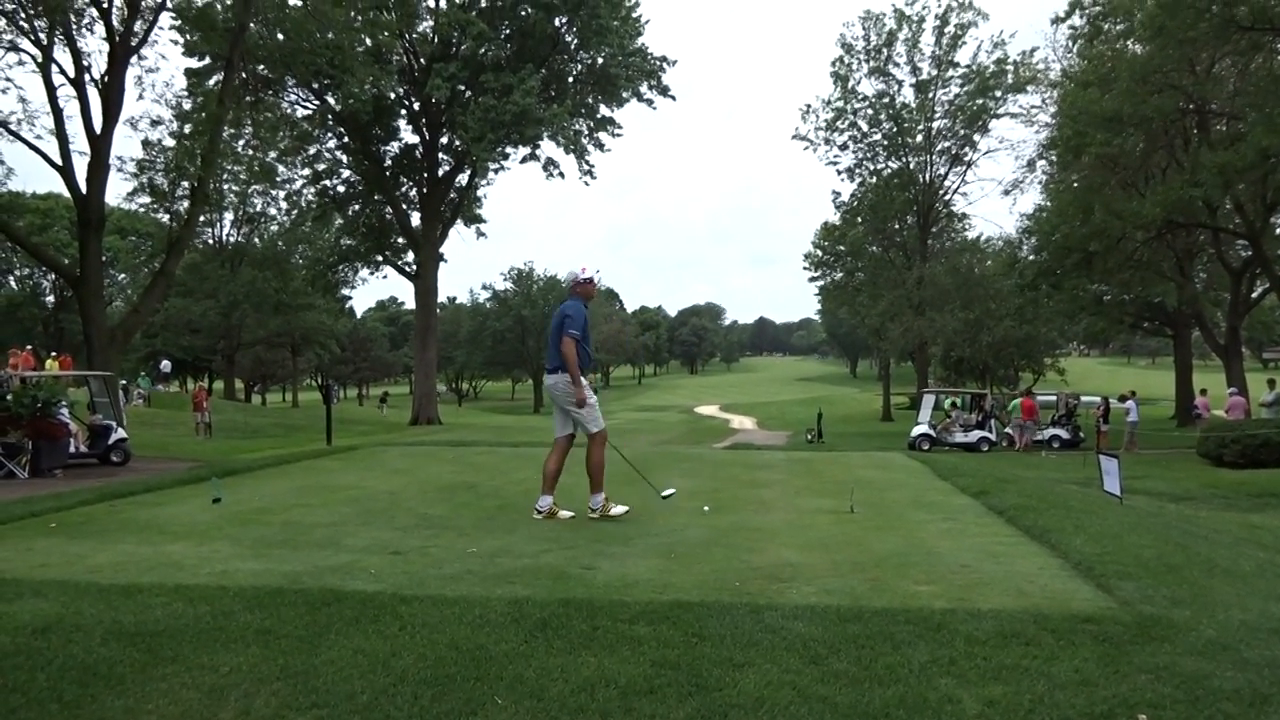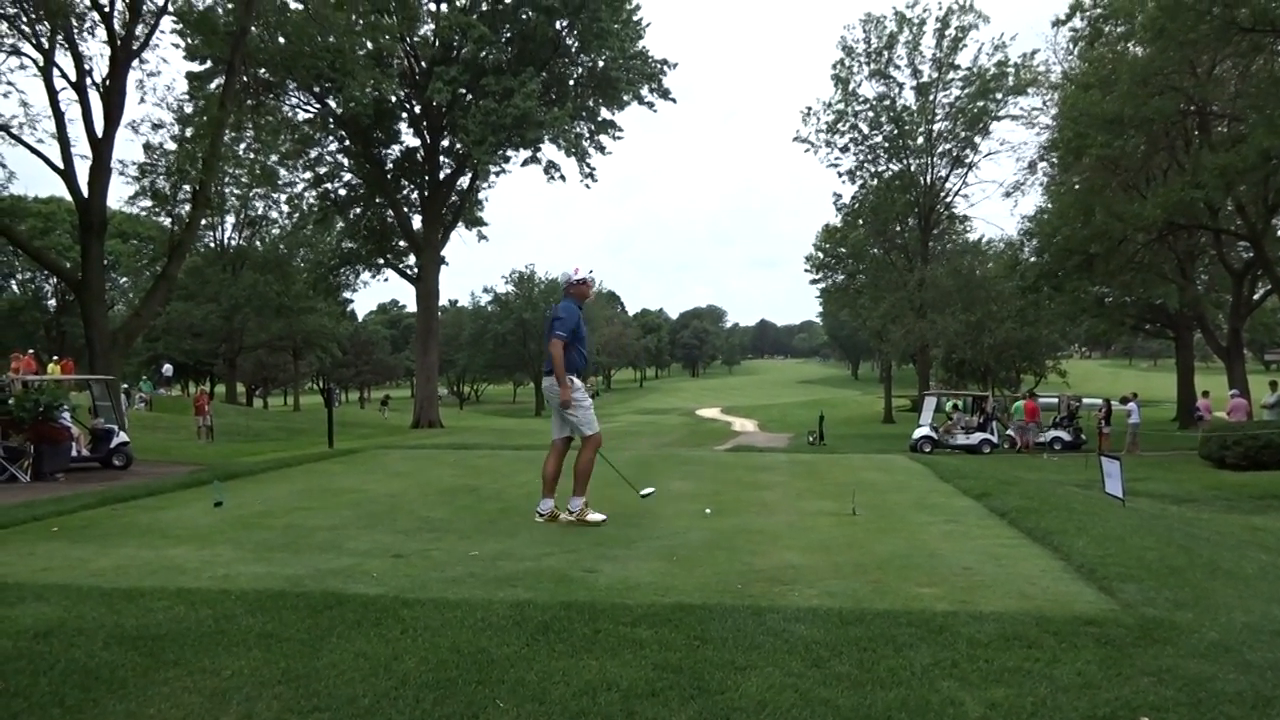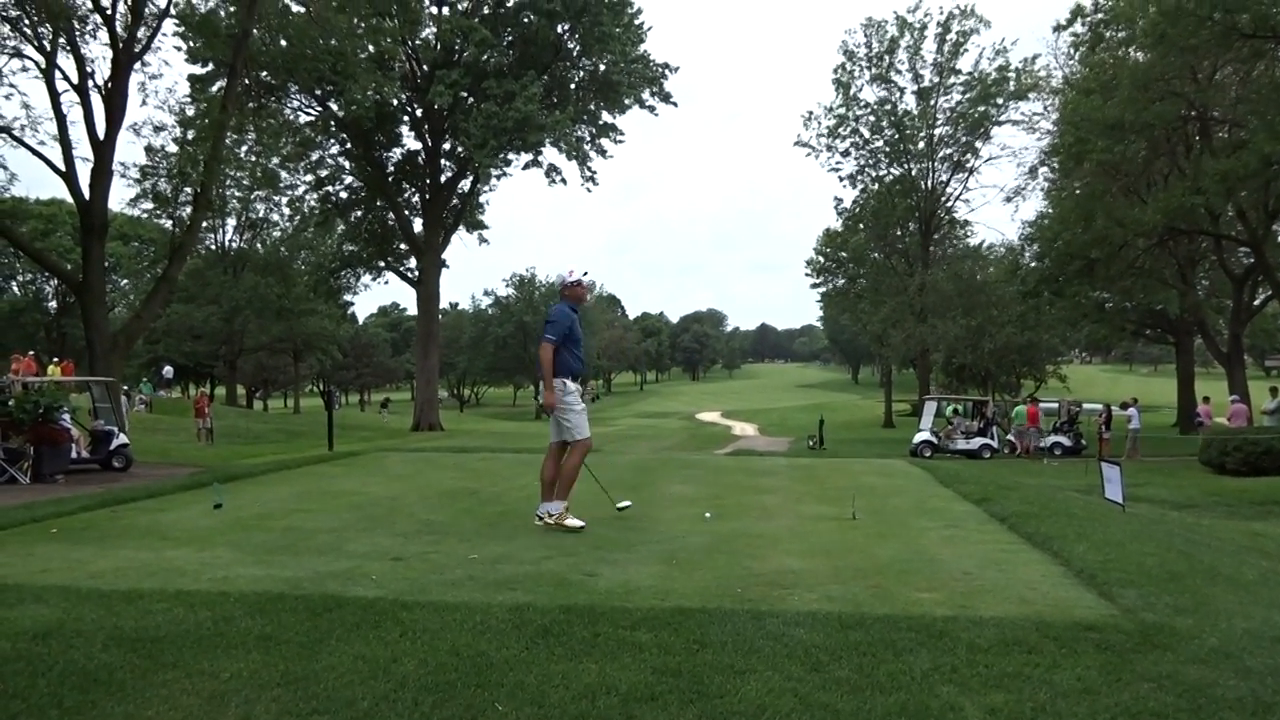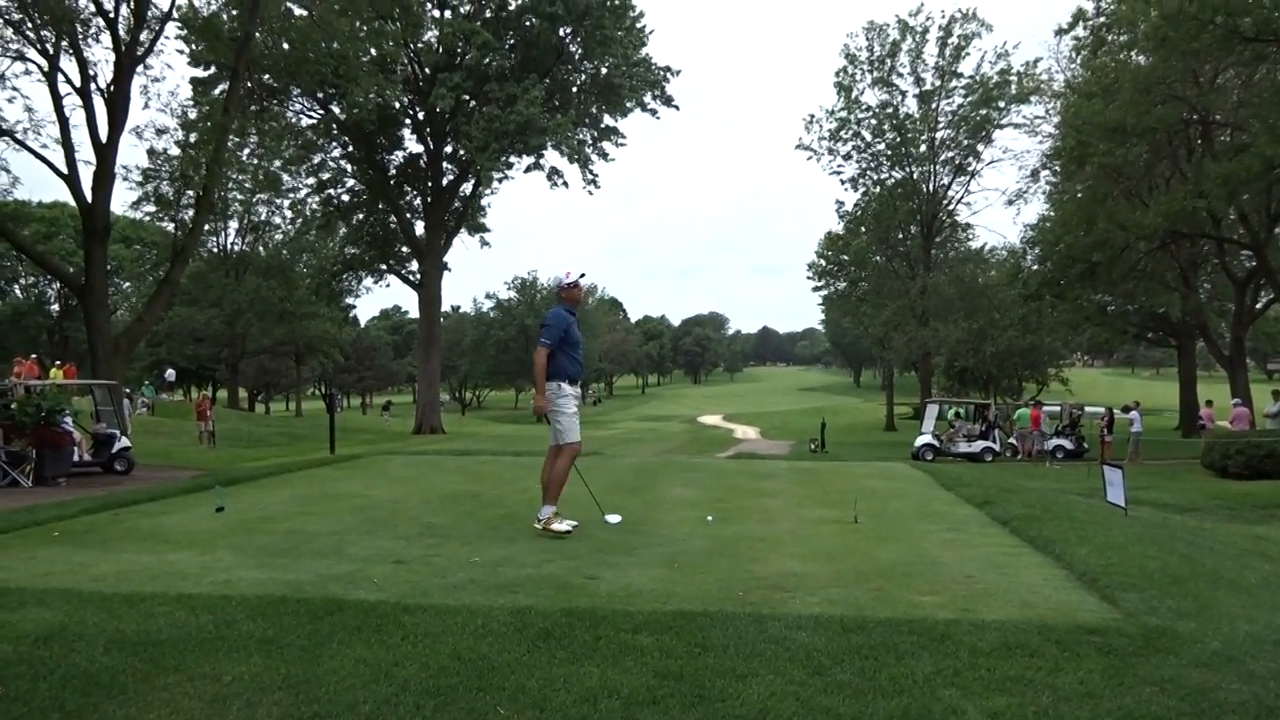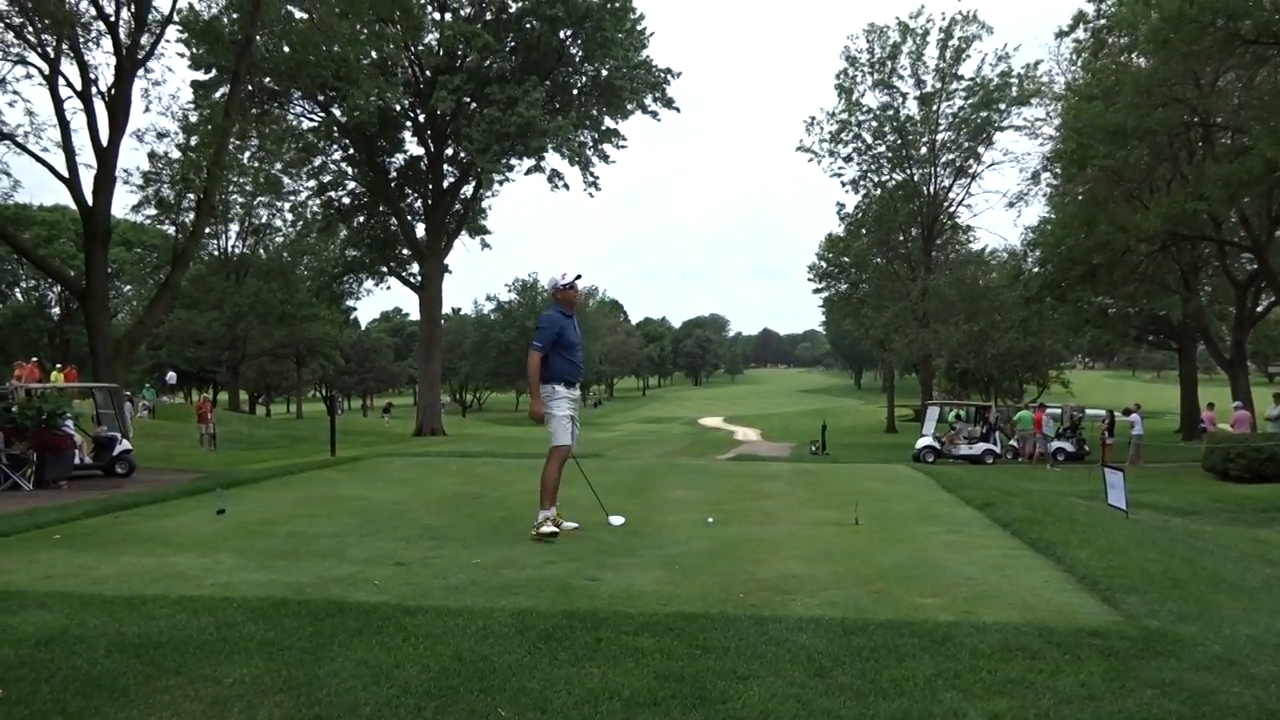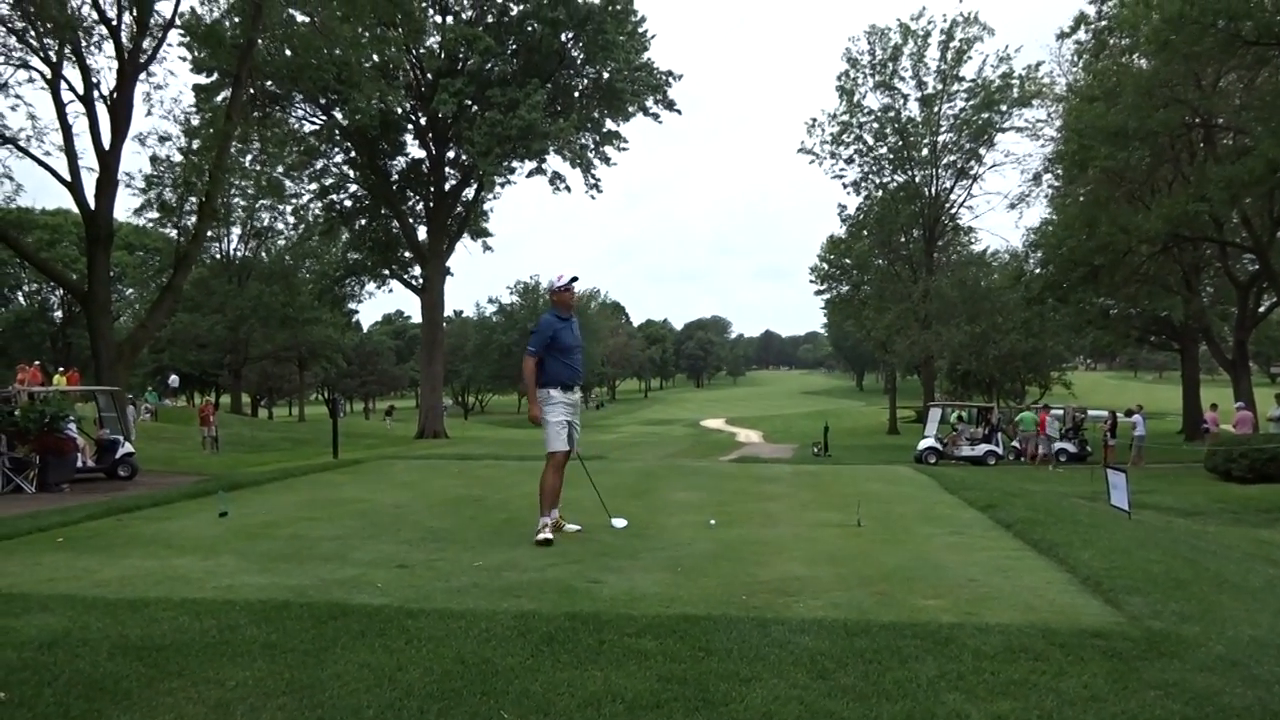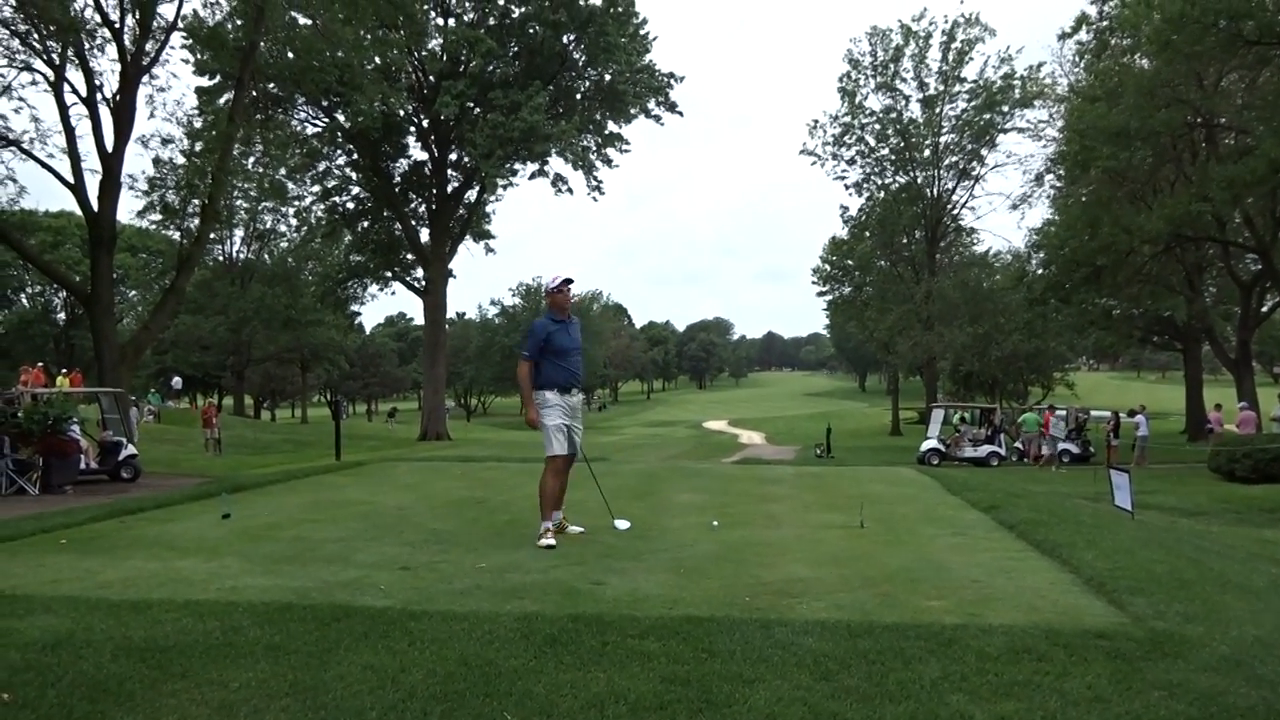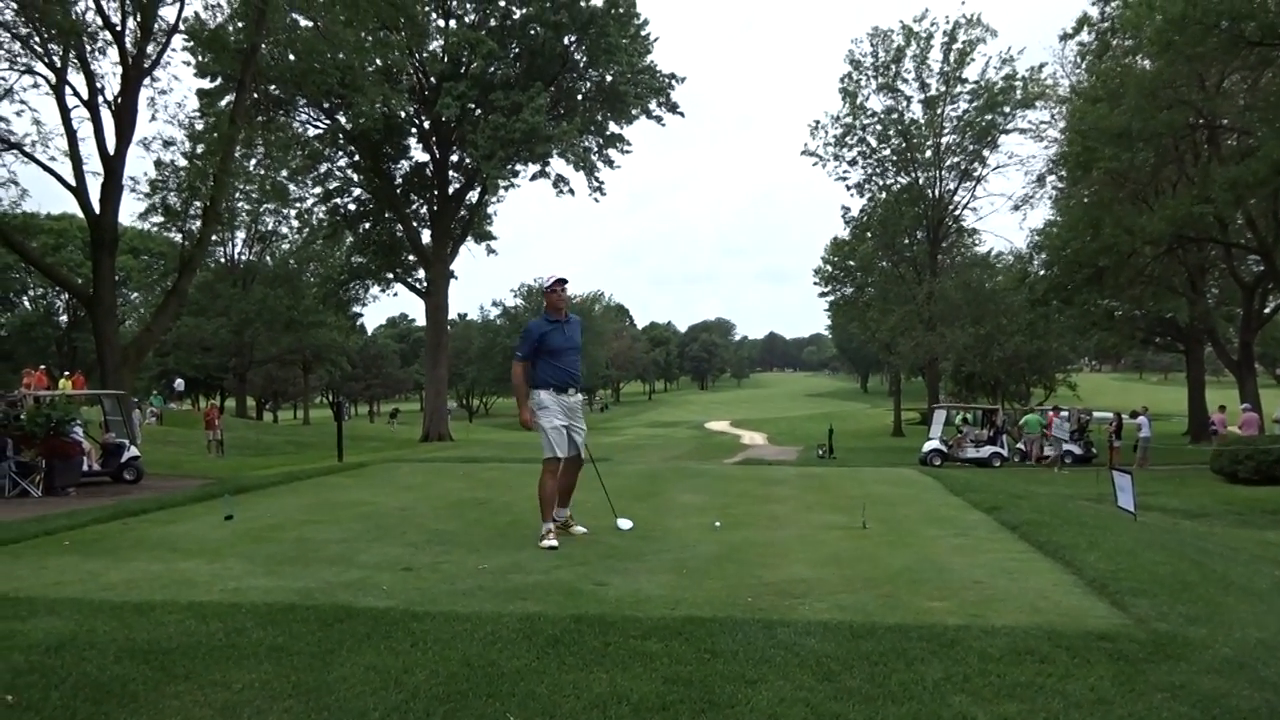
dt=0.1s
person 1, frame 1
left shoulder: (564, 309)
right shoulder: (576, 310)
right elbow: (567, 347)
right wrist: (578, 386)
left hip: (557, 380)
right hip: (568, 381)
left knee: (562, 442)
right knee: (598, 436)
left ankle: (544, 505)
right ankle: (598, 502)
person 1, frame 2
left shoulder: (564, 309)
right shoulder: (569, 311)
right elbow: (555, 348)
right wrist: (565, 387)
left hip: (560, 383)
right hip: (566, 383)
left knee: (560, 444)
right knee: (592, 439)
left ankle: (546, 508)
right ankle: (577, 506)
person 1, frame 3
left shoulder: (569, 313)
right shoulder: (562, 314)
right elbow: (545, 351)
right wrist: (549, 391)
left hip: (567, 387)
right hip: (563, 387)
left knee: (558, 448)
right knee: (581, 445)
left ankle: (546, 510)
right ankle: (557, 509)
person 1, frame 4
left shoulder: (568, 316)
right shoulder: (558, 317)
right elbow: (540, 355)
right wrist: (540, 395)
left hip: (568, 390)
right hip: (559, 390)
left knee: (557, 451)
right knee: (571, 449)
left ankle: (547, 512)
right ankle: (548, 514)
person 1, frame 5
left shoulder: (570, 319)
right shoulder: (551, 319)
right elbow: (533, 358)
right wrist: (535, 399)
left hip: (571, 392)
right hip: (556, 393)
left knee: (559, 454)
right knee: (559, 453)
left ankle: (551, 514)
right ankle: (543, 519)
person 1, frame 6
left shoulder: (572, 321)
right shoulder: (547, 323)
right elbow: (528, 363)
right wrist: (533, 403)
left hip: (572, 396)
right hip: (554, 397)
left knee: (562, 458)
right knee: (556, 458)
left ankle: (553, 517)
right ankle: (544, 524)
person 1, frame 7
left shoulder: (575, 324)
right shoulder: (541, 327)
right elbow: (523, 367)
right wrist: (529, 406)
left hip: (573, 399)
right hip: (551, 400)
left knee: (568, 461)
right knee: (554, 462)
left ankle: (557, 518)
right ankle: (546, 528)
person 1, frame 8
left shoulder: (576, 323)
right shoulder: (536, 327)
right elbow: (518, 367)
right wrist: (523, 407)
left hip: (573, 399)
right hip: (548, 400)
left knee: (575, 461)
right knee: (552, 464)
left ankle: (562, 515)
right ankle: (548, 528)
